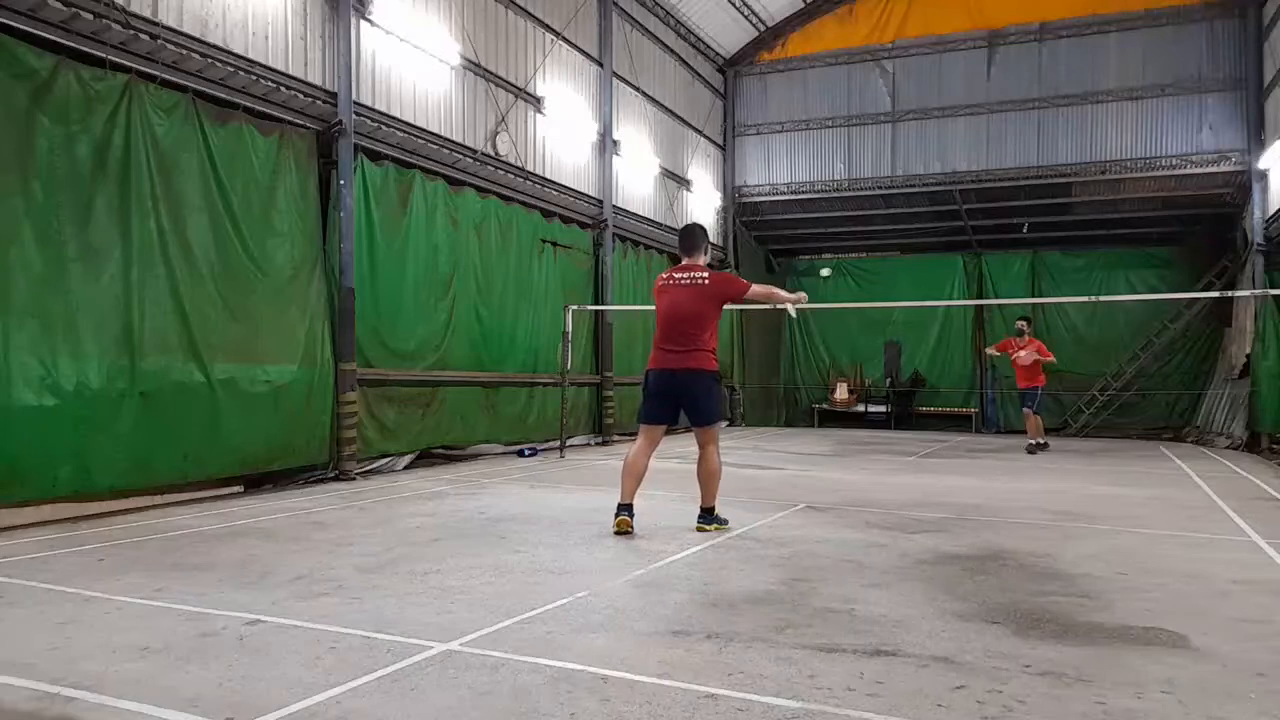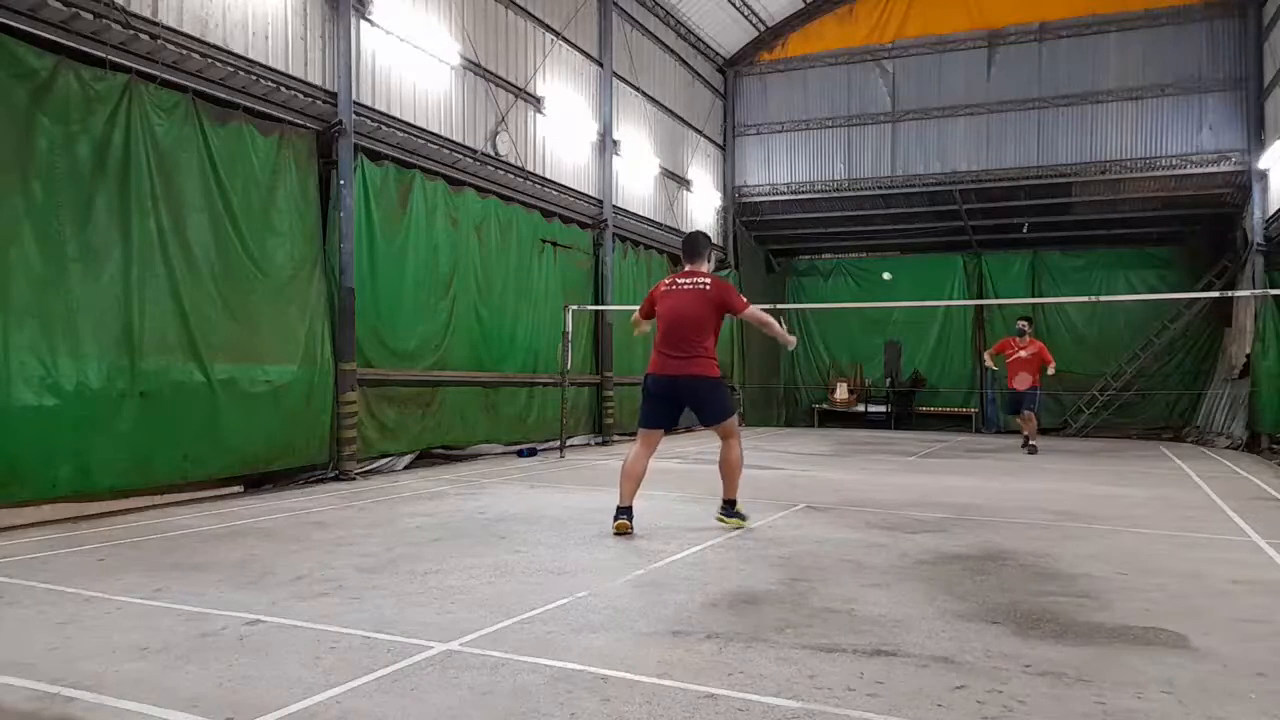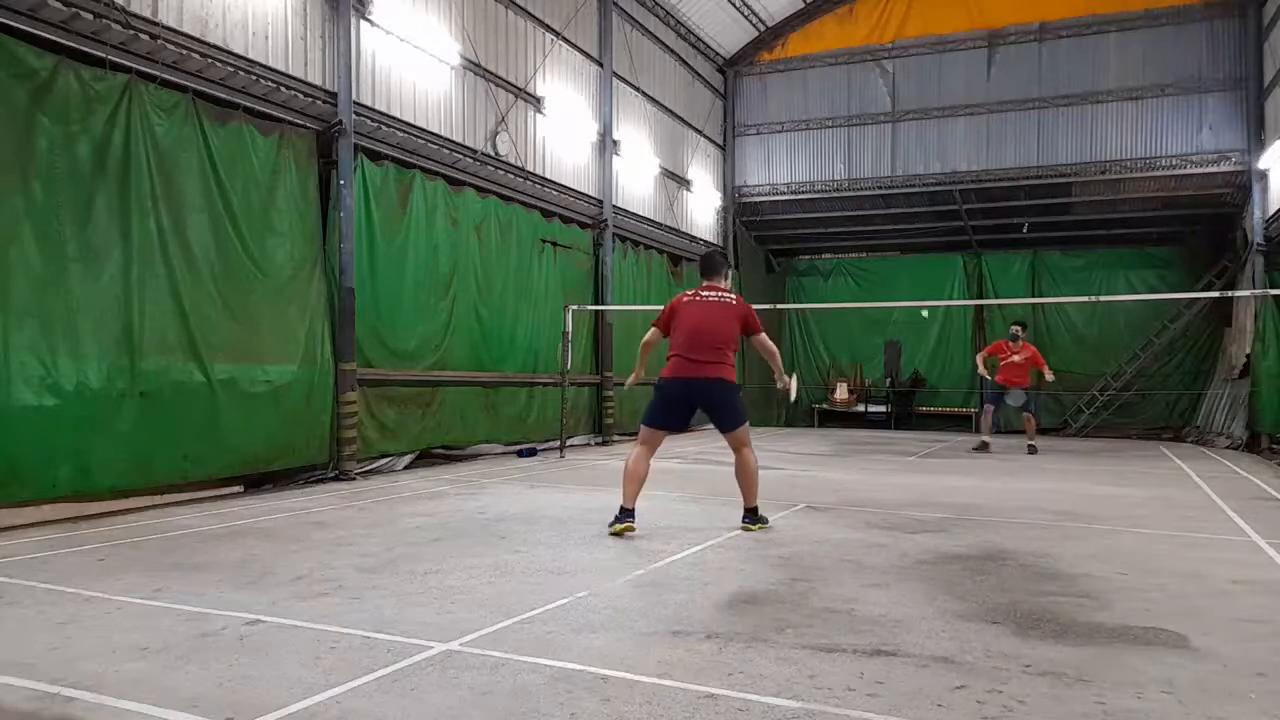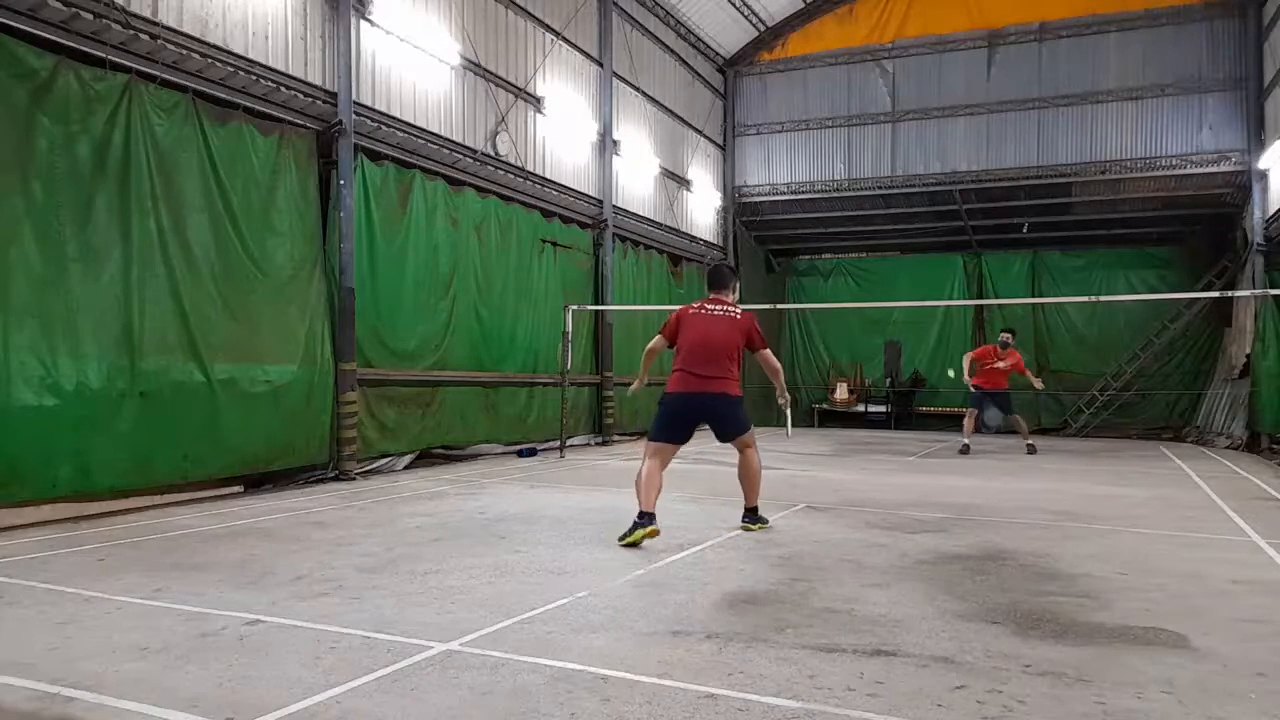
dt=0.2s
person 1, frame 1
left shoulder: (662, 281)
right shoulder: (717, 281)
right elbow: (763, 292)
right wrist: (792, 298)
left hip: (660, 370)
right hip: (699, 371)
left knee: (645, 442)
right knee: (708, 444)
left ankle: (624, 509)
right ankle: (707, 514)
person 1, frame 2
left shoulder: (662, 288)
right shoulder: (718, 288)
left elbow: (637, 322)
right elbow: (759, 318)
left wrist: (646, 327)
right wrist: (785, 337)
left hip: (661, 376)
right hip: (702, 377)
left knee: (643, 445)
right knee: (731, 437)
left ankle: (624, 513)
right ankle: (729, 507)
person 1, frame 3
left shoulder: (680, 301)
right shoulder: (739, 306)
left elbow: (648, 341)
right elbow: (769, 348)
left wrist: (638, 372)
right wrist: (781, 374)
left hip: (676, 380)
right hip: (720, 382)
left knee: (643, 447)
right knee: (742, 446)
left ankle: (625, 512)
right ankle: (751, 514)
person 1, frame 4
left shoulder: (685, 313)
right shoulder: (745, 320)
left elbow: (652, 348)
right elbow: (772, 365)
left wrist: (641, 378)
right wrist: (782, 392)
left hip: (680, 394)
right hip: (723, 396)
left knee: (652, 460)
right knee: (747, 447)
left ankle: (646, 518)
right ankle: (751, 515)
